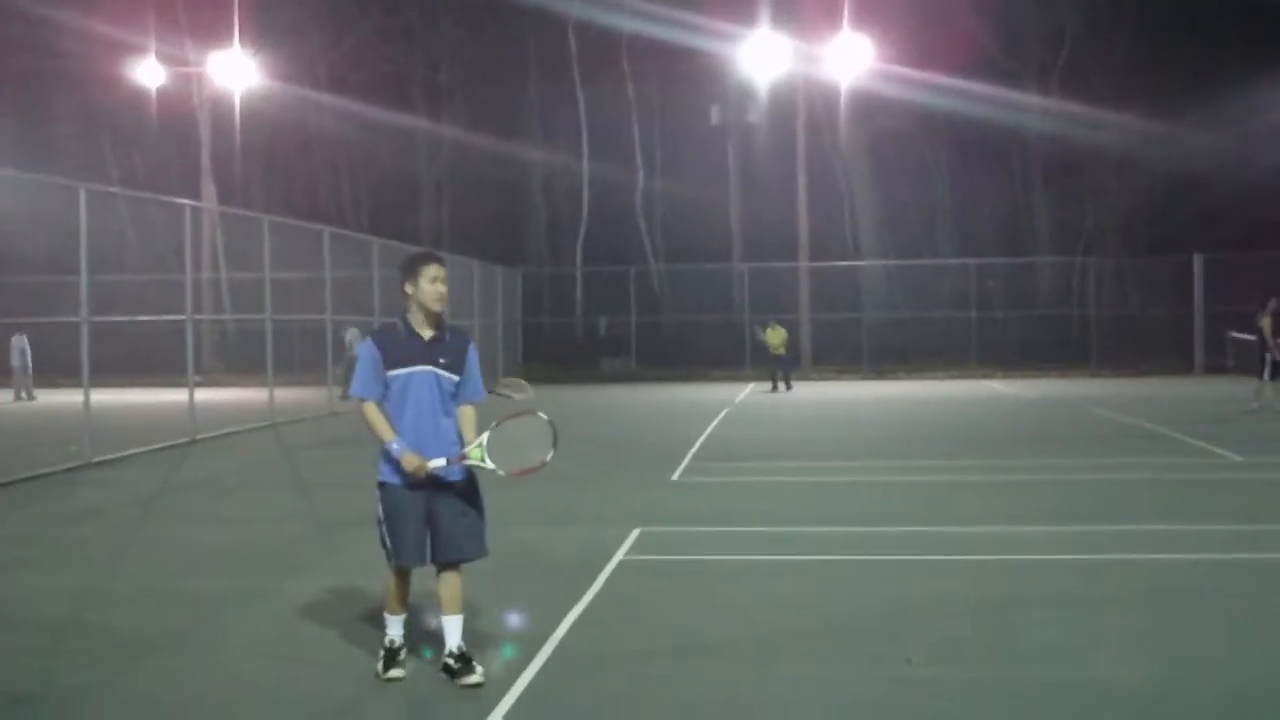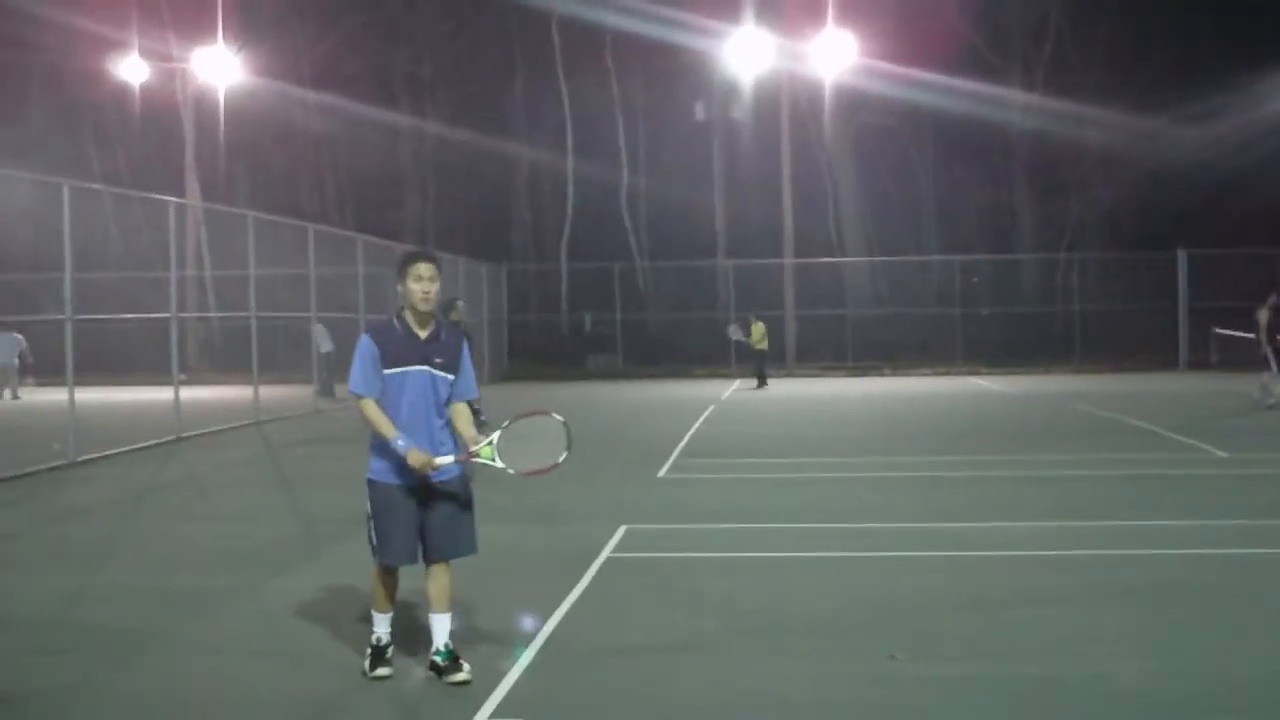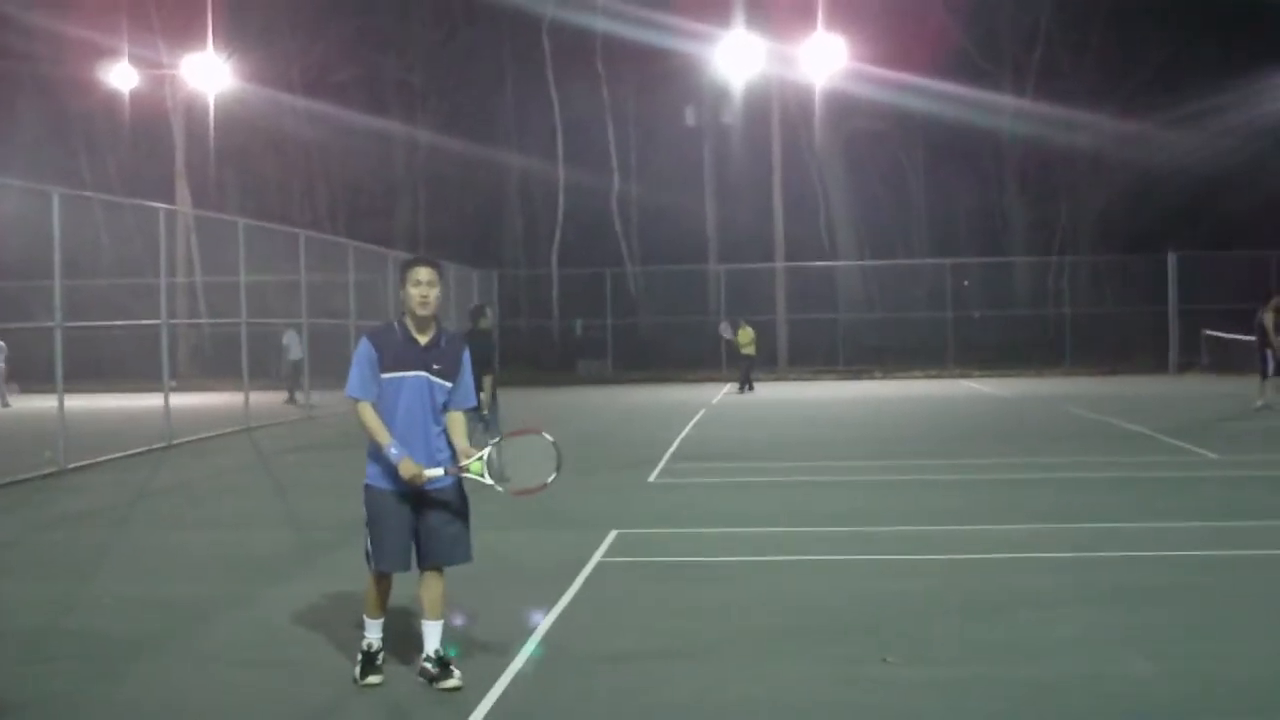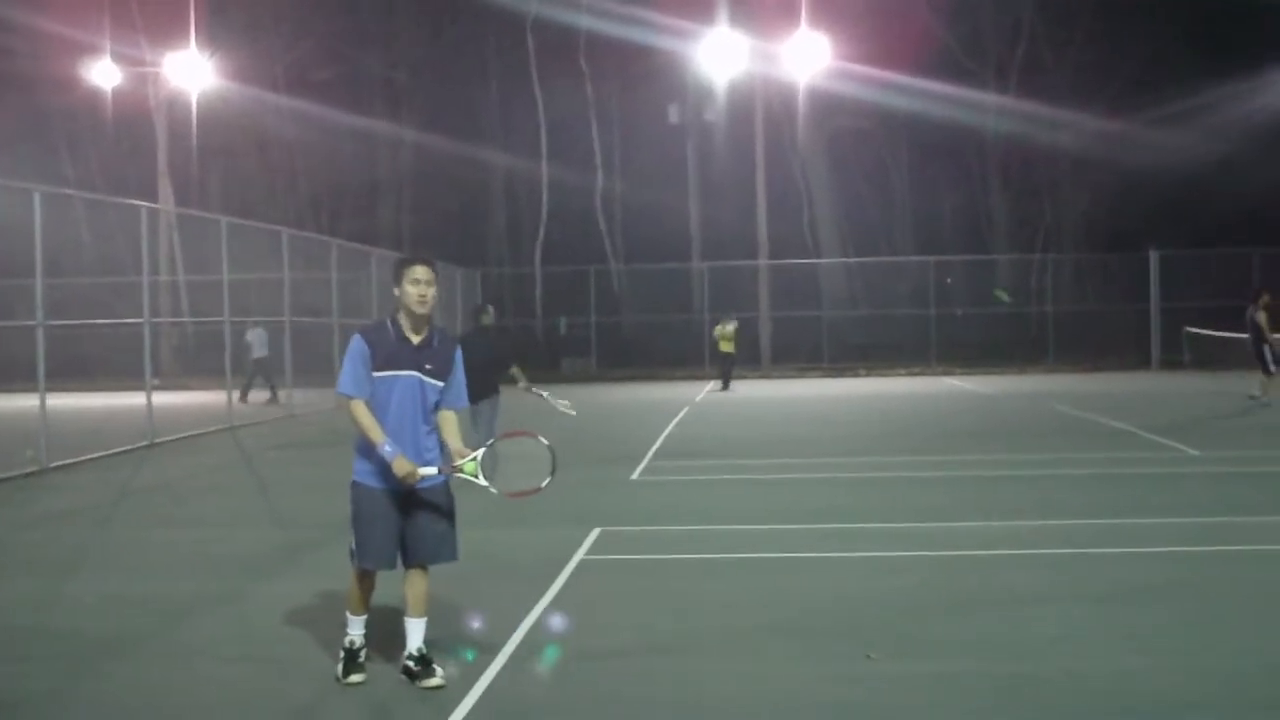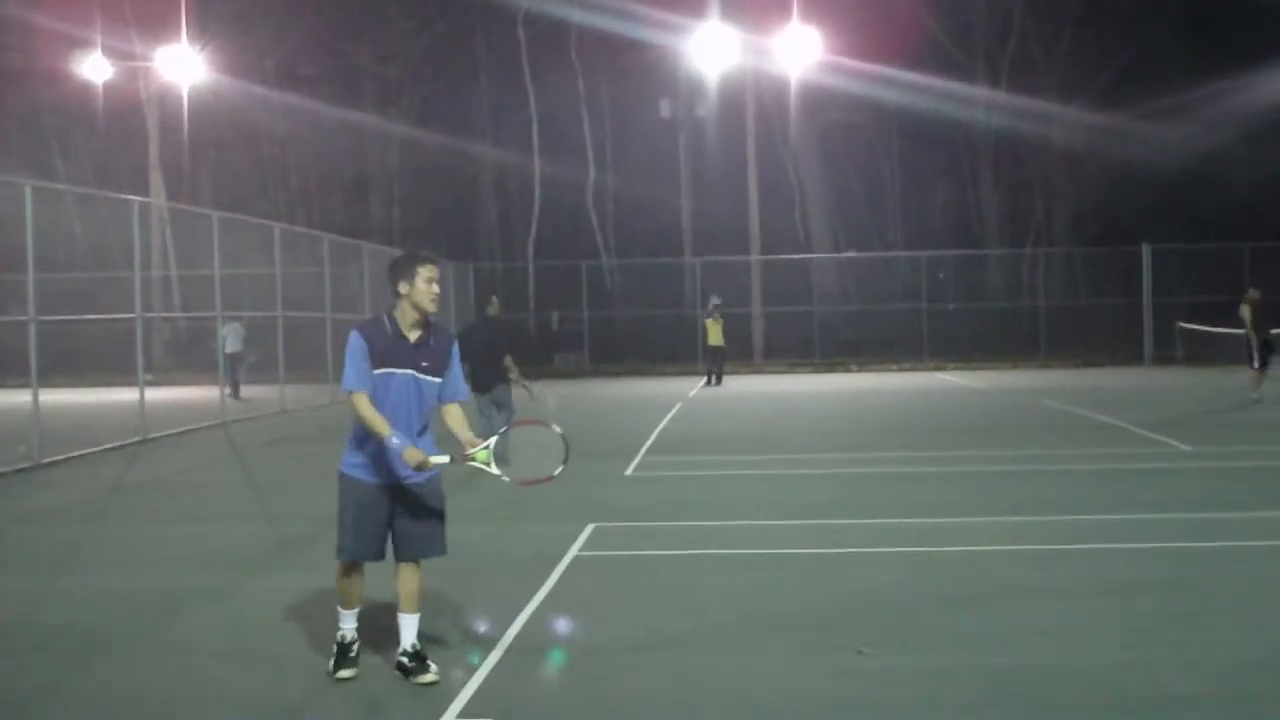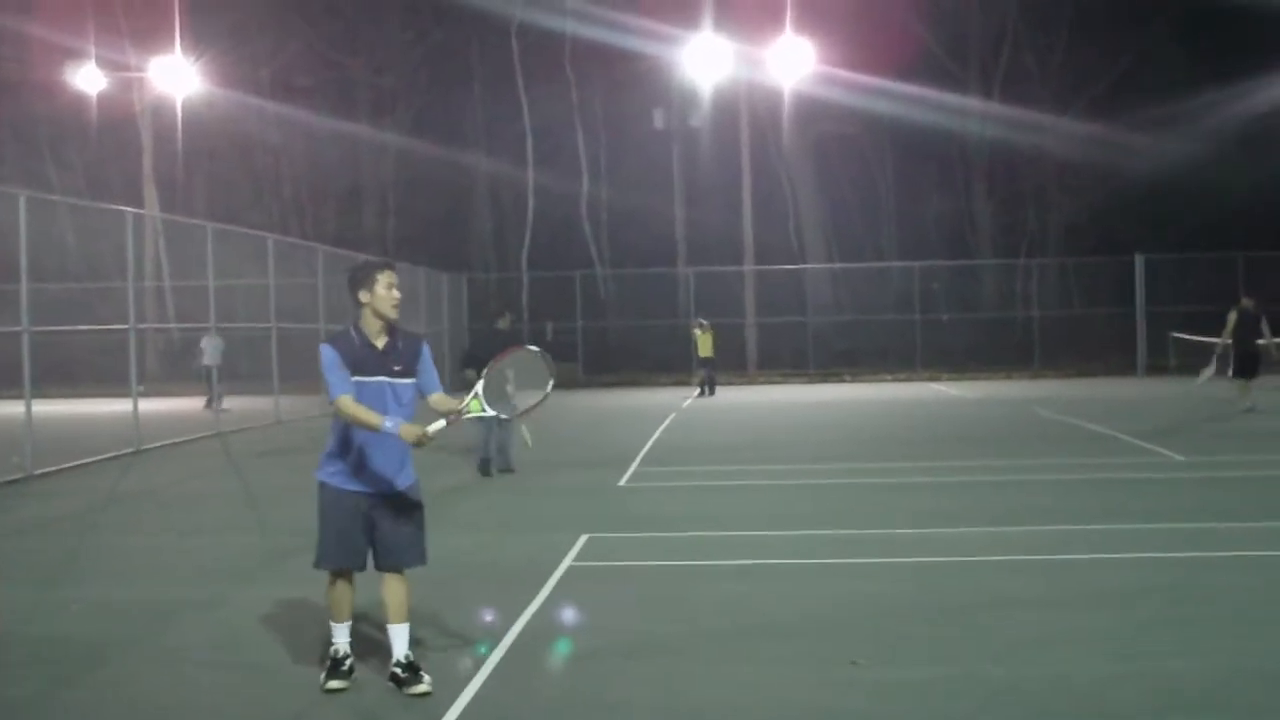
dt=0.4s
person 1, frame 1
left shoulder: (461, 344)
right shoulder: (381, 342)
left elbow: (465, 404)
right elbow: (368, 404)
left wrist: (472, 442)
right wrist: (400, 450)
left hip: (453, 473)
right hip: (400, 474)
left knee: (452, 560)
right knee: (401, 562)
left ankle: (454, 650)
right ankle: (393, 641)
person 1, frame 2
left shoulder: (454, 342)
right shoulder: (376, 338)
left elbow: (457, 402)
right elbow: (366, 401)
left wrist: (471, 435)
right wrist: (405, 447)
left hip: (444, 471)
right hip: (391, 472)
left knee: (441, 557)
right knee: (388, 560)
left ankle: (441, 647)
right ankle: (381, 639)
person 1, frame 3
left shoulder: (455, 349)
right shoulder: (375, 343)
left elbow: (454, 410)
right elbow: (363, 406)
left wrist: (463, 447)
right wrist: (398, 456)
left hip: (441, 478)
right hip: (387, 478)
left knee: (435, 565)
right knee: (382, 567)
left ankle: (432, 654)
right ankle: (372, 645)
person 1, frame 4
left shoulder: (447, 348)
right shoulder: (368, 341)
left elbow: (446, 409)
right elbow: (356, 403)
left wrist: (456, 447)
right wrist: (391, 454)
left hip: (428, 476)
right hip: (375, 476)
left knee: (419, 563)
right knee: (367, 565)
left ankle: (415, 652)
right ankle: (354, 642)
person 1, frame 5
left shoulder: (445, 344)
right shoulder: (365, 337)
left elbow: (449, 403)
right elbow: (359, 401)
left wrist: (468, 437)
right wrist: (399, 445)
left hip: (418, 474)
right hip: (365, 471)
left knee: (411, 558)
right knee: (354, 559)
left ankle: (408, 648)
right ankle: (347, 638)
person 1, frame 6
left shoulder: (414, 347)
right shoulder: (335, 349)
left elbow: (435, 397)
right elbow: (346, 407)
left wrist: (461, 407)
right wrist: (395, 426)
left hip: (397, 481)
right hip: (344, 480)
left knee: (396, 568)
right knee: (342, 569)
left ankle: (401, 660)
right ankle: (341, 652)
